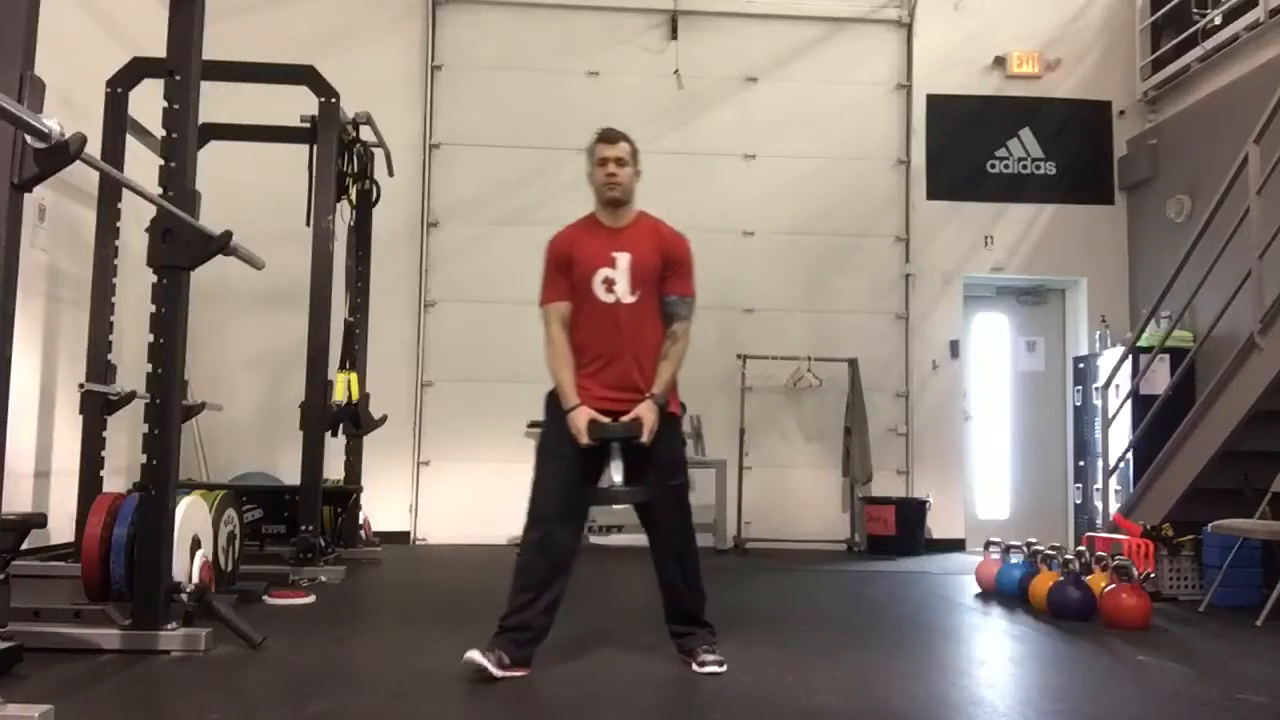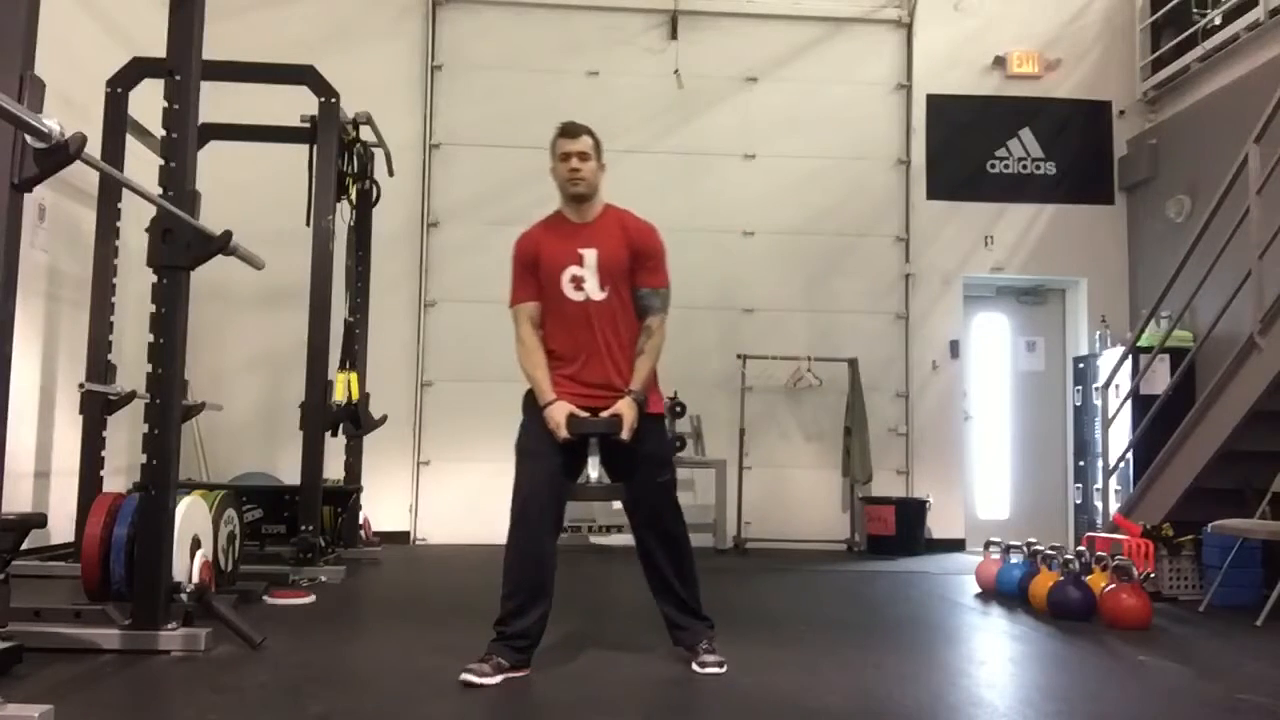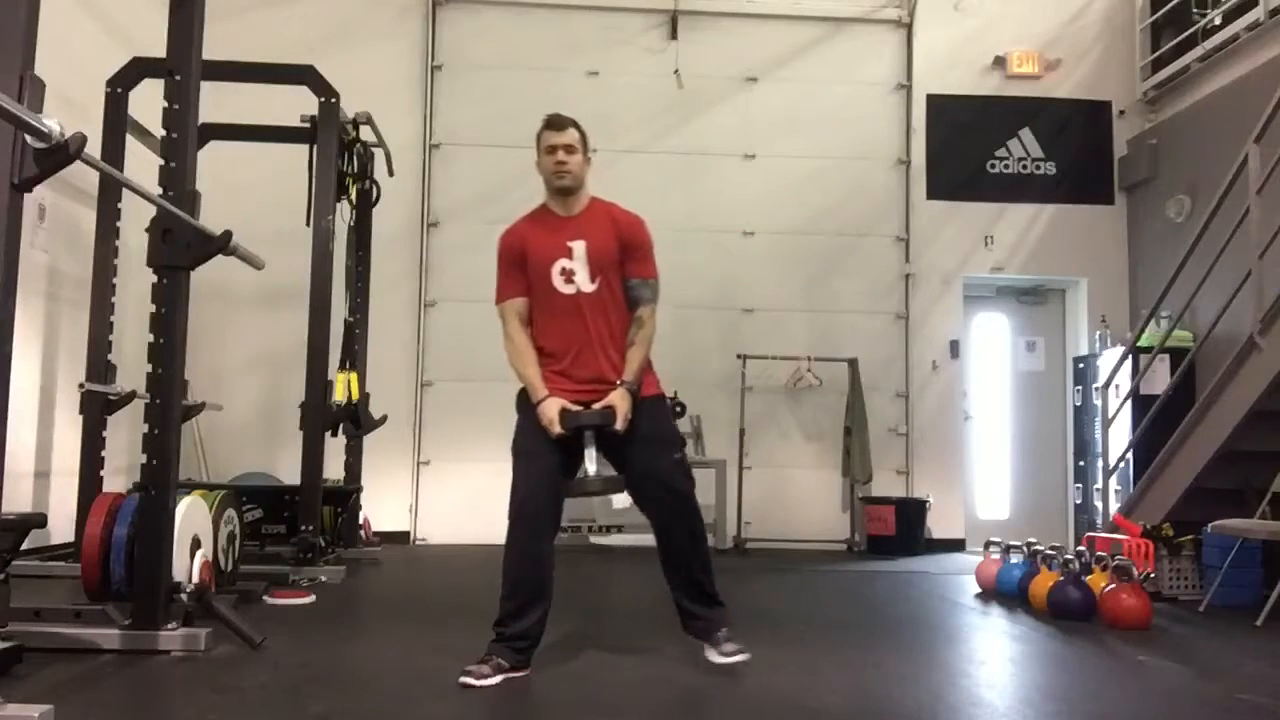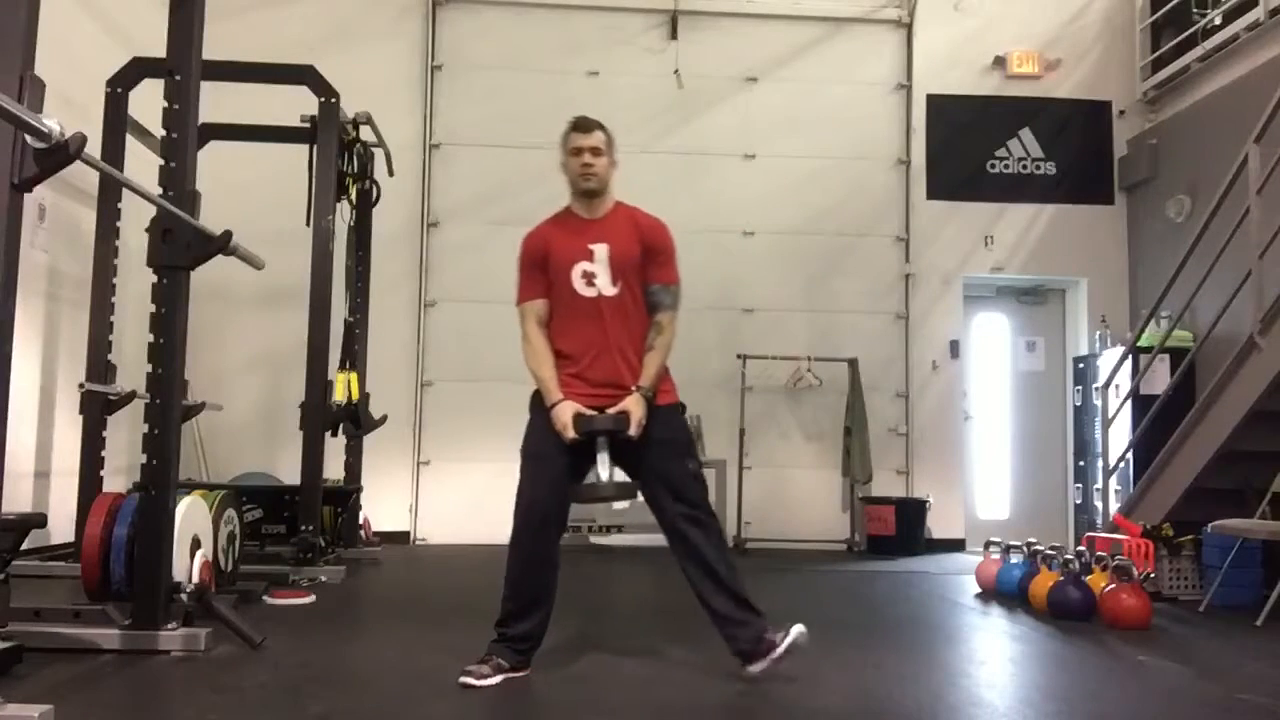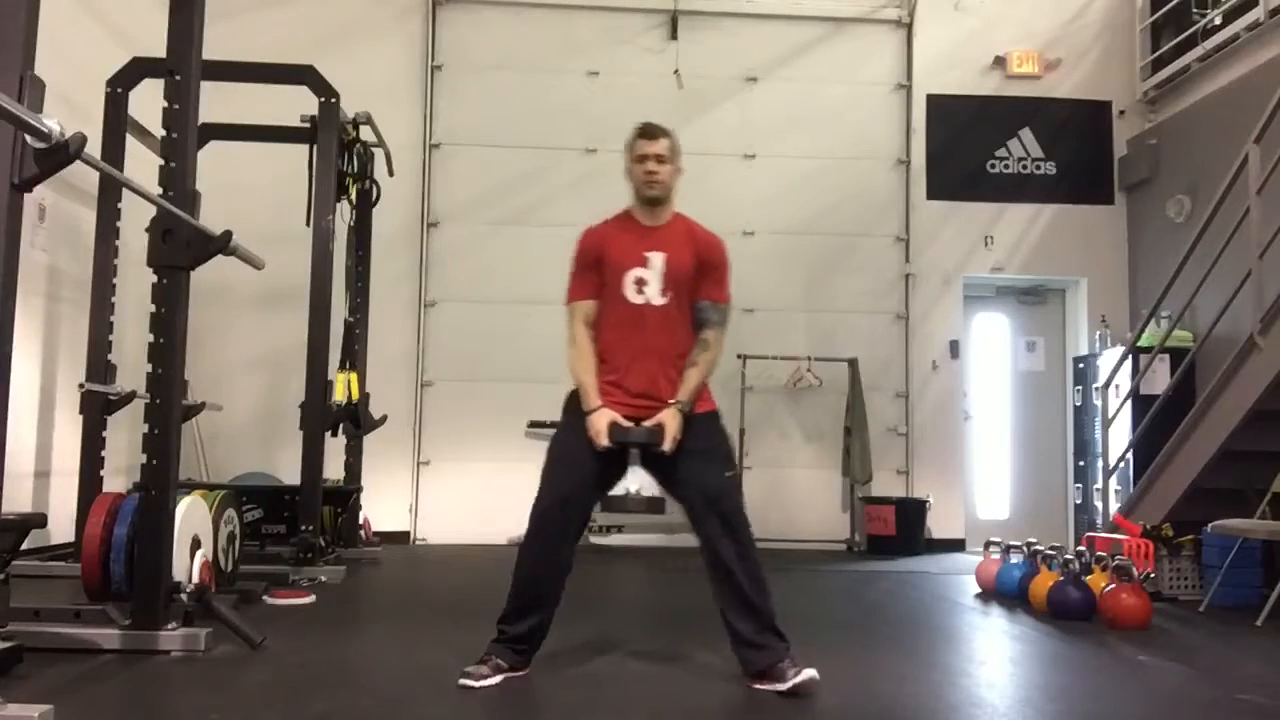
dt=0.2s
person 1, frame 1
left shoulder: (670, 243)
right shoulder: (565, 244)
left elbow: (679, 329)
right elbow: (557, 329)
left wrist: (654, 400)
right wrist: (572, 405)
left hip: (653, 407)
right hip: (580, 406)
left knee: (671, 526)
right knee: (550, 521)
left ankle: (693, 637)
right ankle: (513, 647)
person 1, frame 2
left shoulder: (639, 235)
right shoulder: (532, 244)
left elbow: (654, 323)
right elbow: (527, 329)
left wrist: (633, 397)
right wrist: (549, 401)
left hip: (633, 403)
right hip: (555, 405)
left knee: (659, 521)
right knee: (531, 523)
left ankle: (694, 633)
right ankle: (511, 648)
person 1, frame 3
left shoulder: (625, 227)
right shoulder: (517, 239)
left elbow: (644, 314)
right elbow: (515, 326)
left wrist: (626, 389)
right wrist: (542, 397)
left hip: (630, 394)
right hip: (550, 401)
left knee: (675, 505)
right knee: (530, 521)
left ankle: (709, 625)
right ankle: (511, 649)
person 1, frame 4
left shoulder: (649, 231)
right shoulder: (540, 241)
left elbow: (664, 321)
right elbow: (534, 328)
left wrist: (642, 394)
right wrist: (556, 400)
left hip: (646, 400)
right hip: (564, 405)
left knee: (690, 515)
right knee: (535, 522)
left ankle: (749, 636)
right ankle: (512, 649)
person 1, frame 5
left shoulder: (705, 246)
right shoulder: (596, 242)
left elbow: (710, 337)
right elbow: (581, 329)
left wrist: (679, 407)
right wrist: (594, 407)
left hip: (683, 411)
right hip: (600, 410)
left knee: (726, 525)
right knee: (551, 523)
left ankle: (767, 659)
right ankle: (512, 649)
